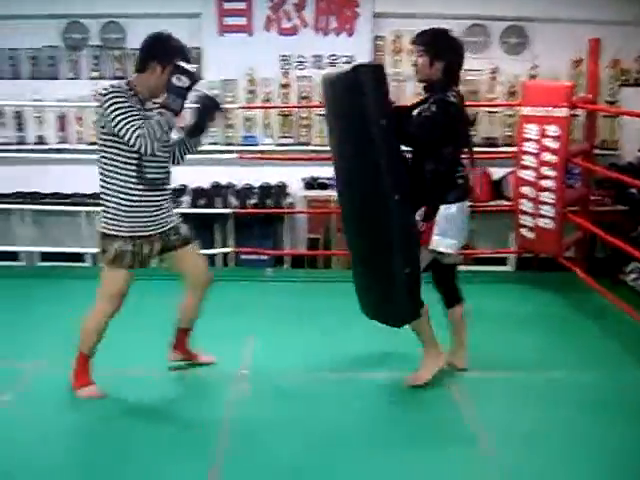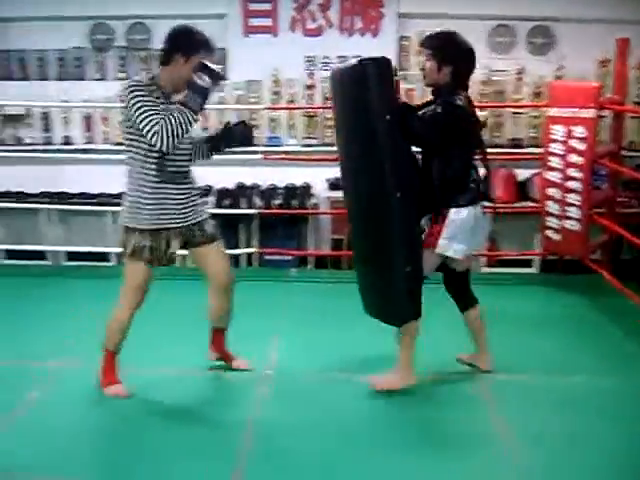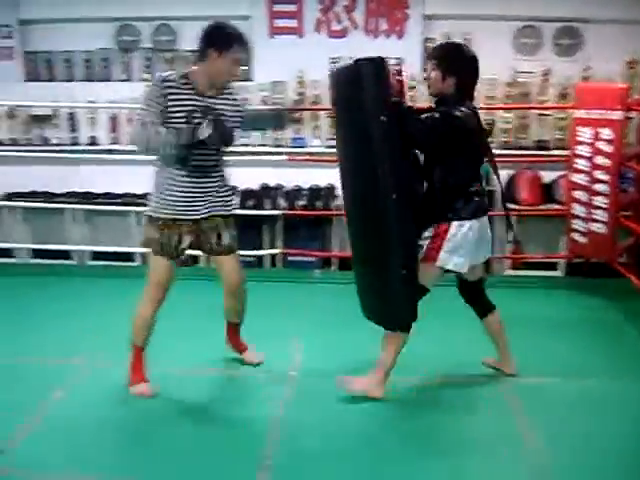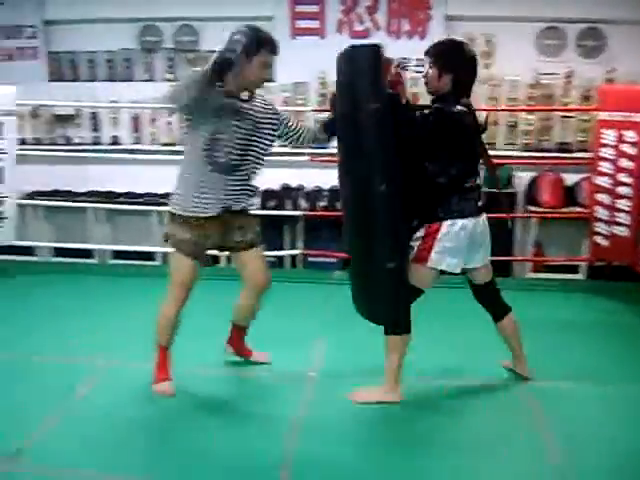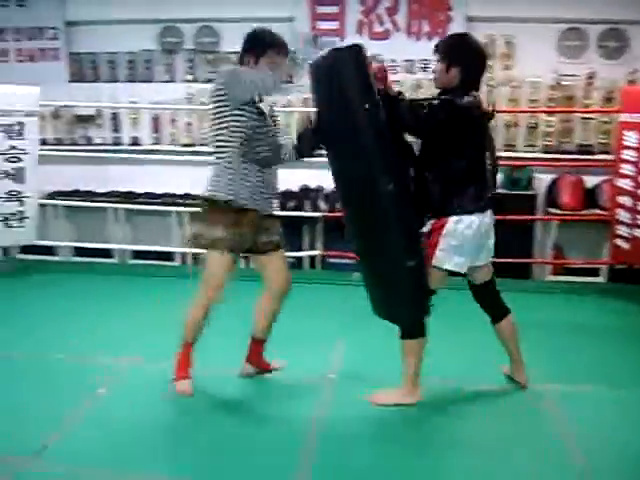
dt=0.1s
person 1, frame 1
left shoulder: (156, 104)
right shoulder: (114, 98)
left elbow: (167, 153)
right elbow: (143, 141)
left wrist: (198, 125)
right wrist: (174, 99)
left hip: (162, 216)
right hip: (124, 223)
left knee: (200, 277)
right knee: (109, 303)
left ankle: (181, 348)
right ankle: (80, 370)
person 1, frame 2
left shoulder: (181, 98)
right shoulder: (138, 92)
right elbow: (163, 139)
left wrist: (223, 138)
right wrist: (196, 97)
left hip: (189, 211)
right hip: (148, 217)
left knee: (223, 279)
right knee: (132, 297)
left ankle: (218, 347)
right ankle: (108, 368)
person 1, frame 3
left shoulder: (228, 100)
right shoulder: (166, 89)
right elbow: (145, 140)
right wrist: (190, 133)
left hip: (215, 207)
right hip: (169, 209)
left knee: (234, 282)
right knee: (156, 291)
left ankle: (235, 338)
right ankle: (136, 366)
person 1, frame 4
left shoulder: (264, 108)
right shoulder: (206, 89)
left elbow: (299, 137)
right elbow: (177, 99)
left wrist: (329, 128)
right wrist: (217, 68)
left hip: (236, 208)
right hip: (194, 208)
left knee: (259, 279)
right knee: (179, 291)
left ankle: (236, 341)
right ankle: (162, 365)
person 1, frame 5
left shoulder: (262, 108)
right shoulder: (233, 81)
left elbow: (281, 154)
right elbow: (262, 83)
left wrist: (304, 142)
left hip: (259, 206)
right hip: (227, 202)
left knee: (280, 283)
right knee: (213, 290)
left ankle: (254, 358)
right ankle: (183, 365)
person 2, frame 1
left shoulder: (443, 105)
right shoulder: (442, 101)
left elbow: (411, 132)
right elbow: (413, 129)
right wrist: (388, 110)
left hip: (439, 205)
right hip: (447, 201)
right knee: (445, 279)
left ankle: (432, 353)
right ankle: (458, 353)
person 2, frame 2
left shoulder: (450, 110)
right shoulder: (455, 106)
left elbow: (412, 128)
right elbow: (417, 124)
right wrist: (396, 105)
left hip: (451, 210)
right hip: (466, 206)
right knee: (458, 283)
left ankle: (404, 369)
right ankle: (481, 355)
person 2, frame 3
left shoulder: (450, 120)
right shoulder: (462, 116)
left elbow: (412, 130)
right elbow: (419, 127)
right wrist: (396, 105)
left hip: (452, 222)
right hip: (472, 218)
right knee: (474, 292)
left ankle: (377, 379)
right ankle: (505, 359)
person 2, frame 4
left shoulder: (446, 117)
right shoulder: (460, 116)
left elbow: (407, 124)
right elbow: (417, 125)
left hip: (447, 223)
right hip: (472, 218)
right knee: (489, 294)
left ankle: (390, 386)
right ankle: (520, 363)
person 2, frame 5
left shoulder: (452, 110)
right shoulder: (468, 109)
left elbow: (409, 118)
right elbow: (419, 118)
left wrist: (381, 92)
right wrist: (387, 95)
left hip: (453, 220)
right hip: (478, 215)
right knee: (489, 296)
left ankle: (409, 388)
right ankle: (518, 368)
